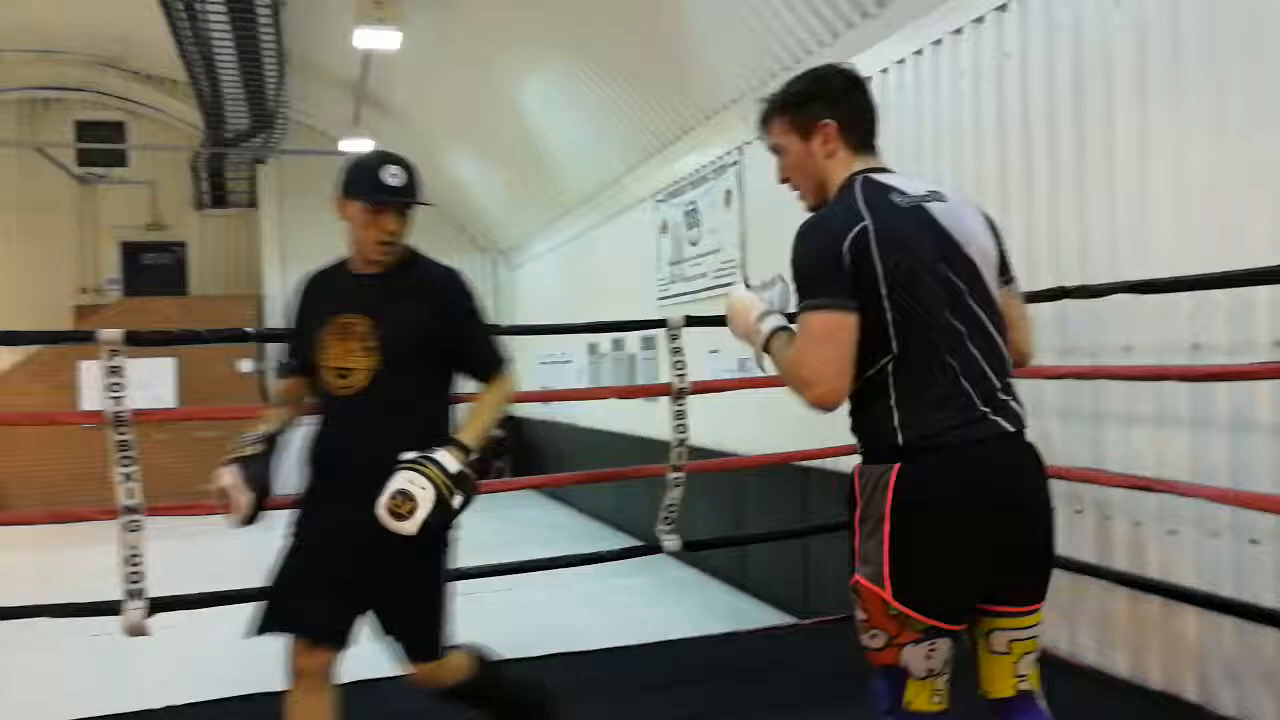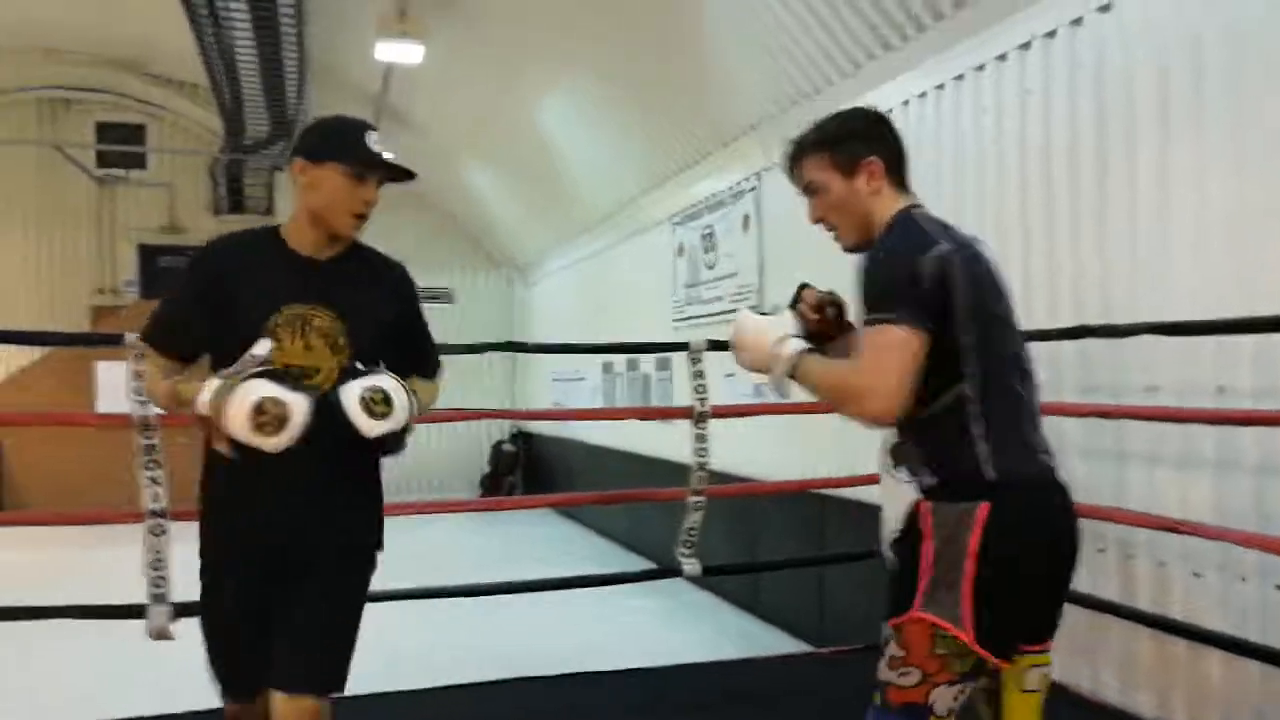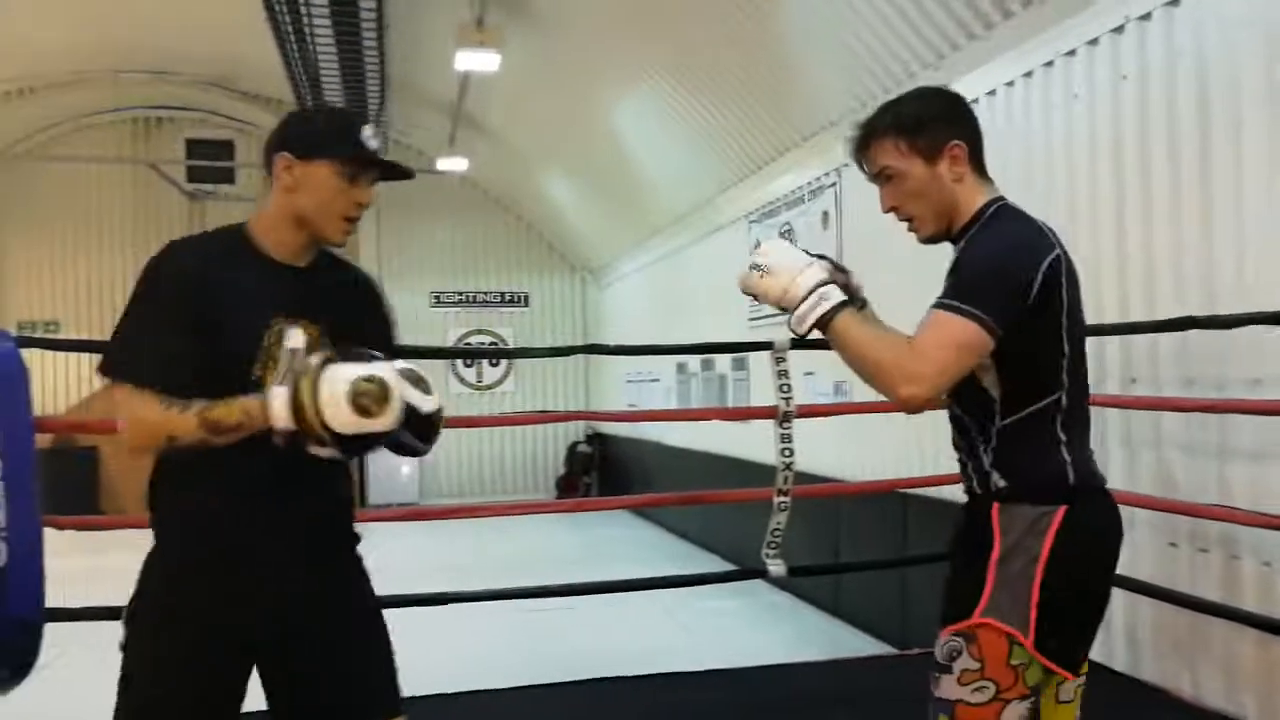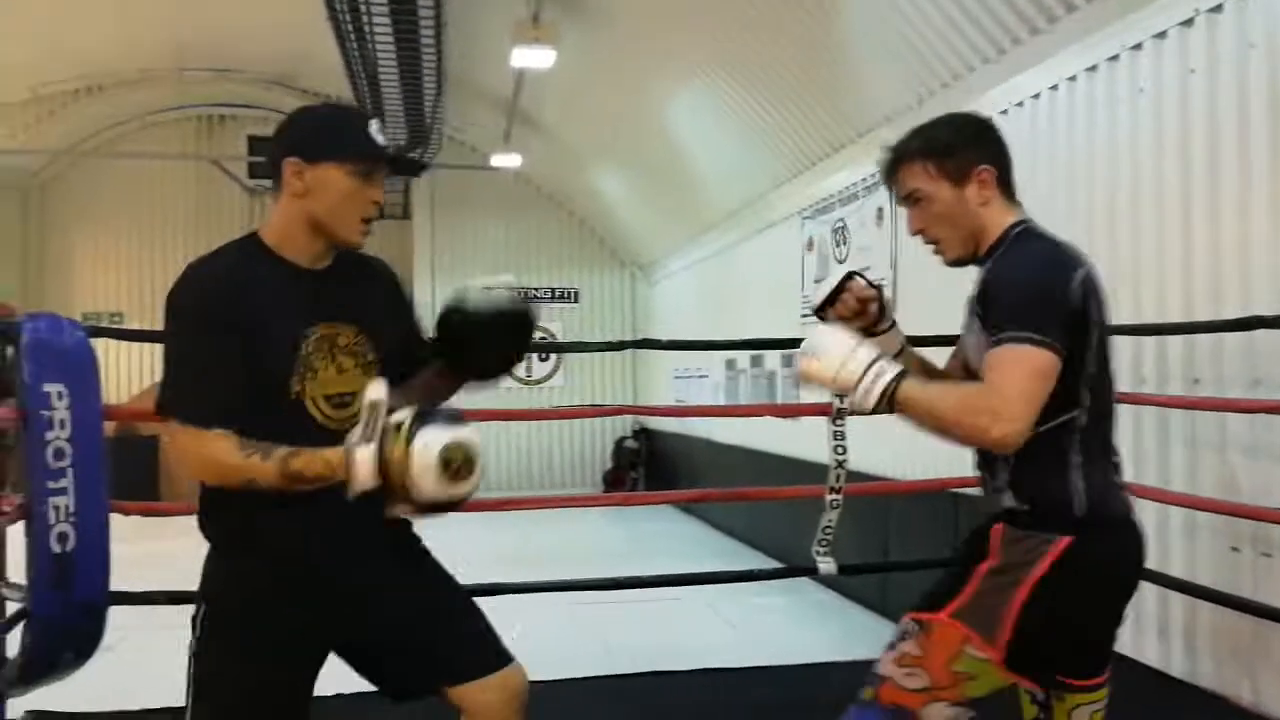
dt=0.4s
person 1, frame 1
left shoulder: (830, 232)
right shoulder: (966, 212)
left elbow: (823, 387)
right elbow: (1019, 348)
left wrist: (765, 327)
left hip: (921, 482)
right hip: (1011, 469)
person 1, frame 2
left shoulder: (902, 252)
right shoulder: (952, 247)
left elbow: (883, 401)
left wrist: (783, 351)
left hip: (977, 518)
right hip: (1034, 511)
person 1, frame 3
left shoulder: (1006, 248)
right shoulder: (990, 251)
left elbow: (912, 384)
right elbow: (913, 369)
left wrist: (814, 299)
right wrist: (843, 306)
left hip: (1037, 524)
right hip: (1046, 520)
person 1, frame 4
left shoulder: (1028, 269)
right shoulder: (1032, 272)
left elbow: (1000, 422)
right elbow: (962, 396)
left wrist: (871, 374)
right wrist: (882, 334)
left hip: (1053, 549)
right hip: (1100, 544)
person 2, frame 1
left shoulder: (437, 288)
right shoulder: (322, 289)
left elbow: (498, 386)
left wrist: (451, 459)
right wrist: (257, 442)
left hip: (410, 507)
right hip: (330, 500)
left knee: (429, 663)
right knee: (309, 664)
person 2, frame 2
left shoulder: (386, 282)
right shoulder: (225, 264)
left elbow: (424, 381)
right elbow: (160, 375)
left wrist: (398, 400)
right wrist: (212, 397)
left hip: (338, 526)
right hip: (239, 524)
person 2, frame 3
left shoulder: (356, 294)
right shoulder: (187, 273)
left elbow: (366, 410)
right elbow: (138, 423)
left wrist: (402, 419)
right wrist: (273, 408)
left hip: (320, 556)
right hip: (201, 564)
person 2, frame 4
left shoulder: (374, 284)
right shoulder: (219, 289)
left elbow: (409, 389)
right elbow: (193, 448)
left wrist: (455, 362)
right wrist: (354, 461)
left hip: (371, 545)
right hip: (259, 563)
